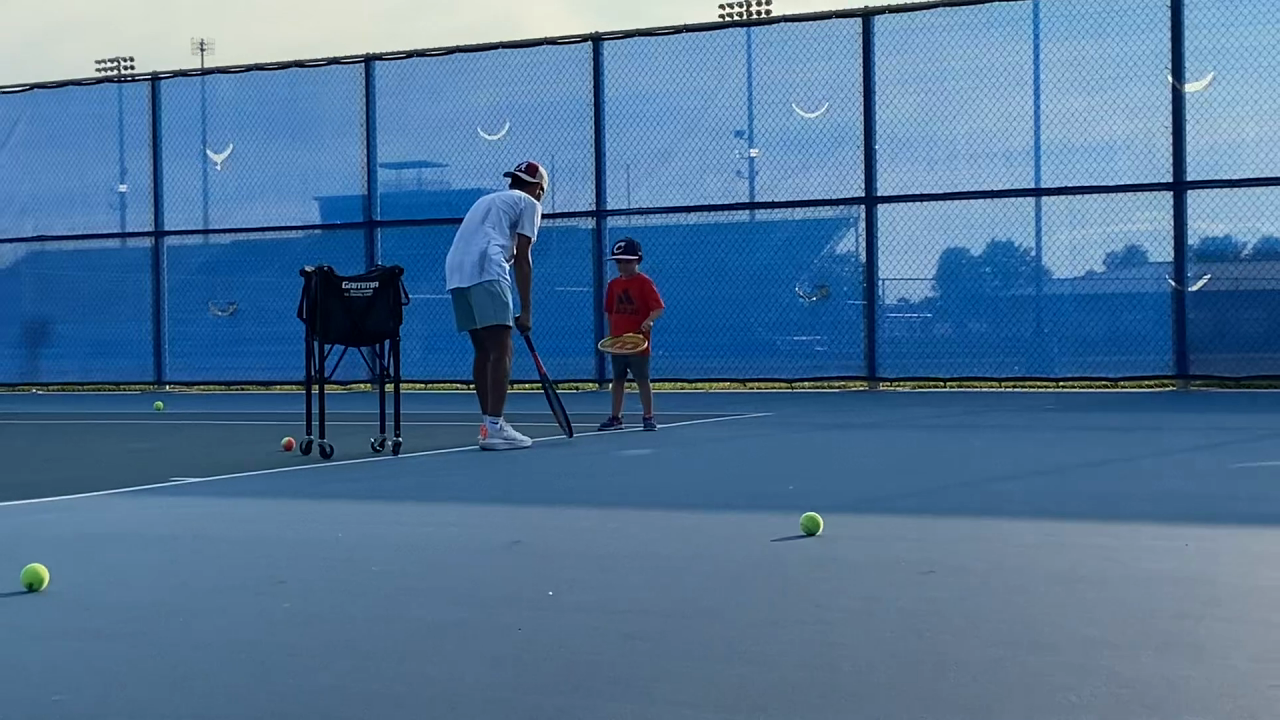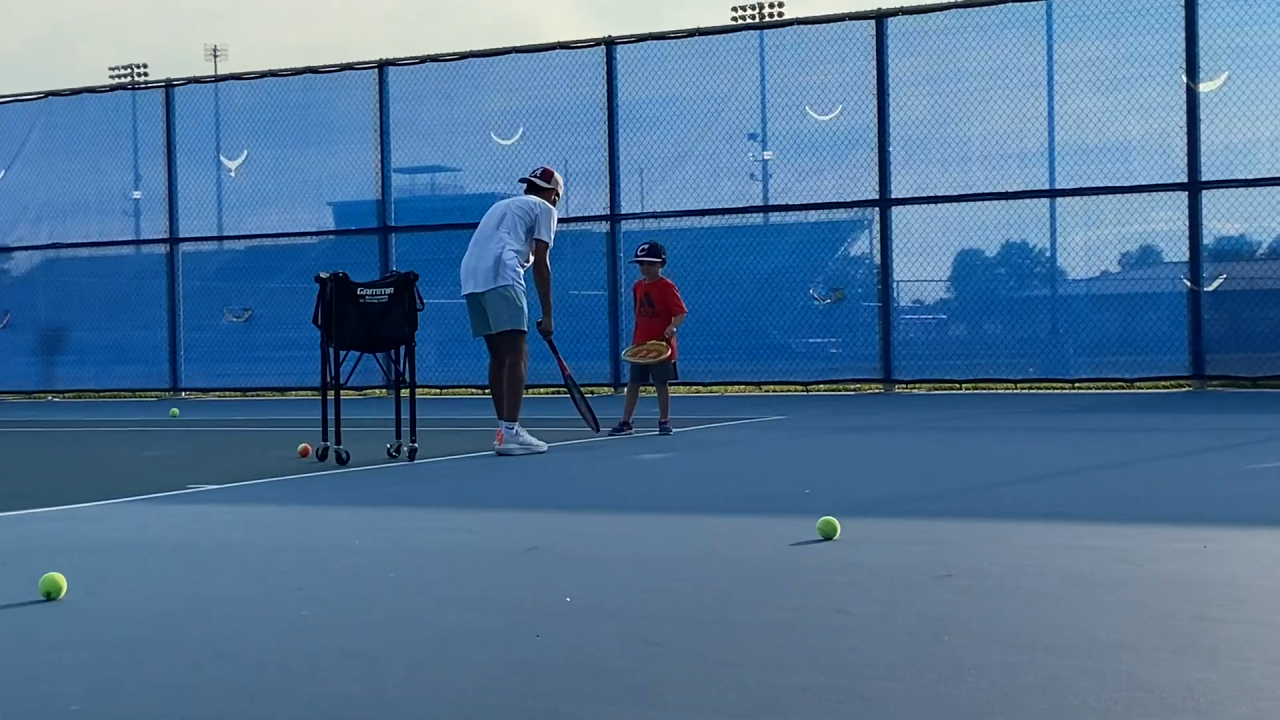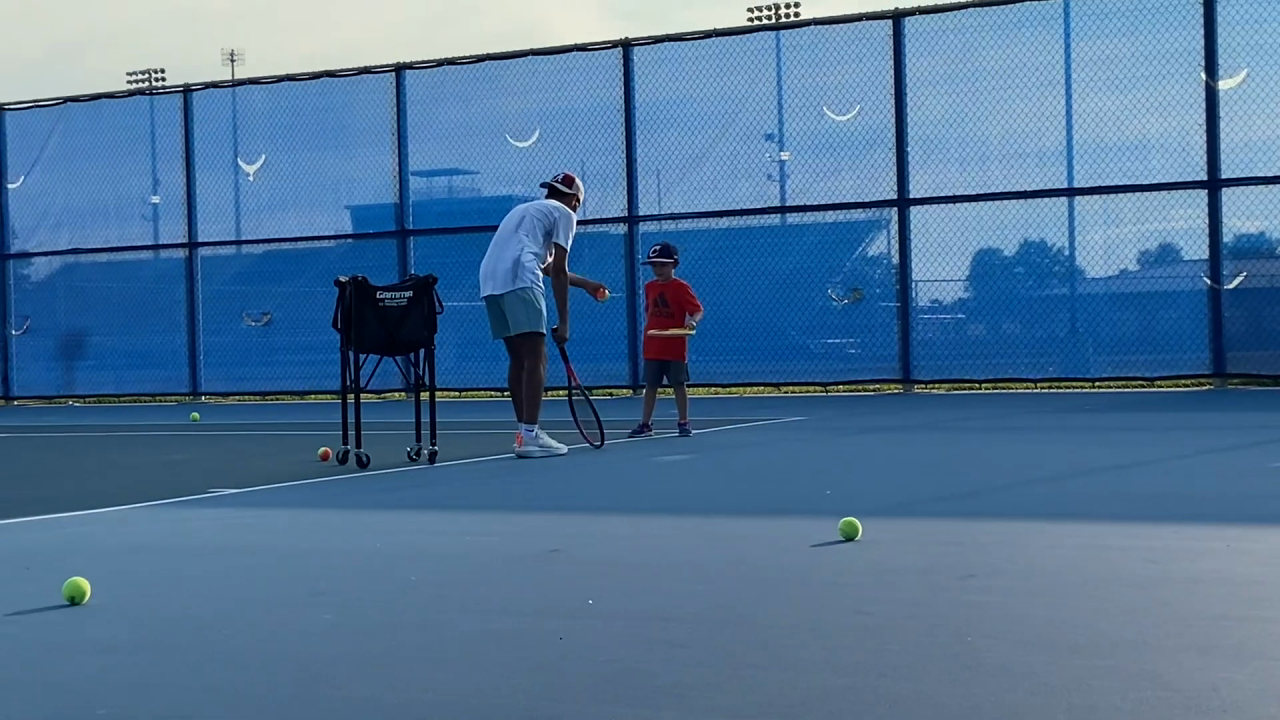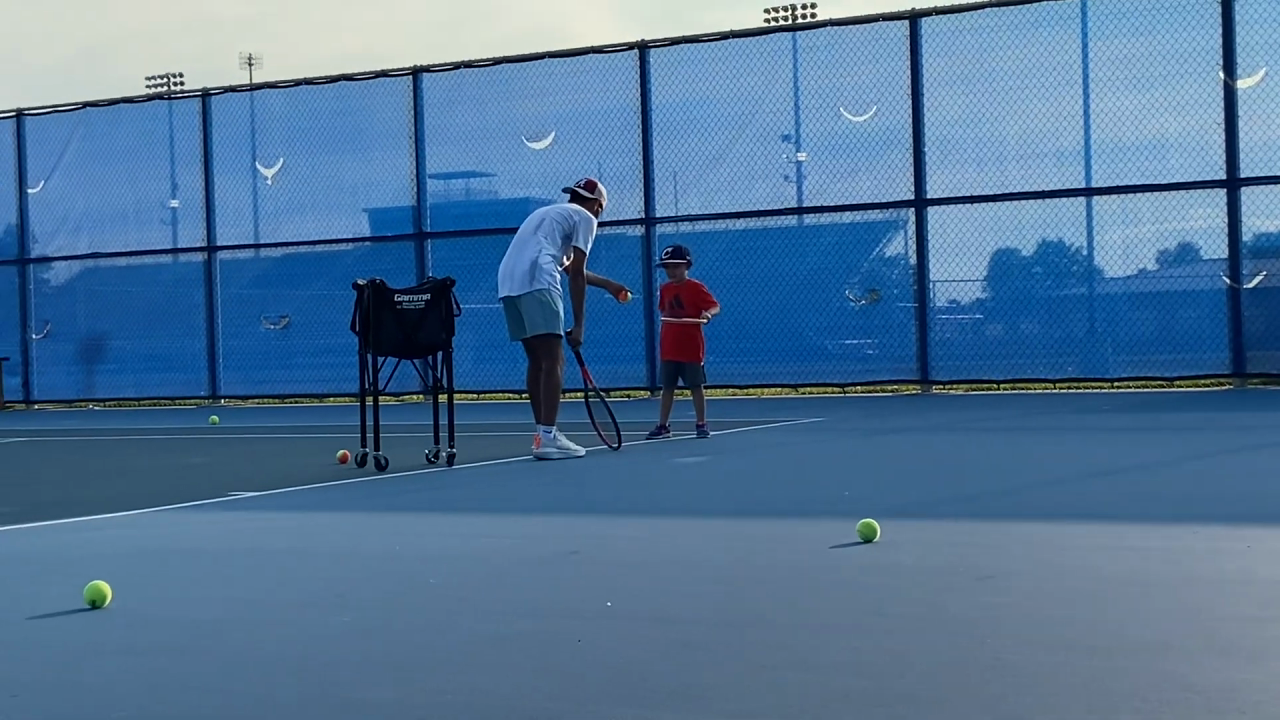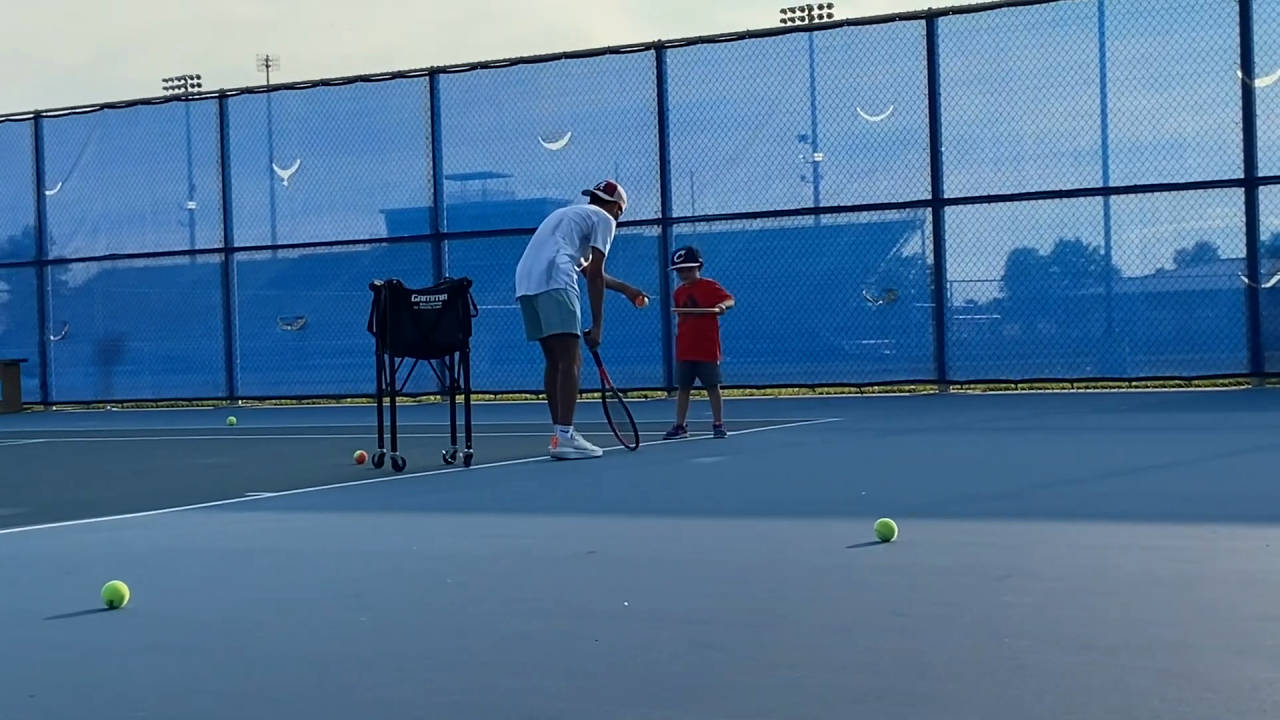
dt=0.4s
person 1, frame 1
left shoulder: (488, 200)
right shoulder: (529, 203)
right elbow: (522, 259)
right wrist: (526, 310)
left hip: (456, 273)
right hip: (486, 273)
left knee: (484, 351)
right knee: (501, 351)
left ankle: (489, 425)
right ankle: (494, 429)
person 1, frame 2
left shoulder: (504, 205)
right shoulder: (544, 209)
right elbow: (540, 264)
right wrist: (547, 314)
left hip: (471, 278)
right hip: (500, 279)
left knee: (499, 356)
right knee: (516, 356)
left ankle: (505, 431)
right ankle: (510, 434)
person 1, frame 3
left shoulder: (526, 209)
right shoulder: (564, 213)
left elbow: (545, 266)
right elbow: (558, 270)
left wrist: (585, 284)
right wrist: (564, 321)
left hip: (490, 280)
right hip: (519, 282)
left knee: (519, 359)
right knee: (535, 359)
left ankle: (524, 433)
right ankle: (530, 436)
person 1, frame 4
left shoulder: (549, 213)
right shoulder: (585, 217)
left elbow: (568, 268)
right elbow: (576, 275)
left wrist: (608, 285)
right wrist: (579, 325)
left hip: (509, 282)
right hip: (537, 284)
left knee: (537, 361)
right knee: (553, 360)
left ankle: (543, 435)
right ankle: (548, 438)
person 1, frame 5
left shoulder: (570, 214)
right shoulder: (604, 218)
left elbow: (587, 270)
right elbow: (594, 275)
left wrist: (626, 289)
right wrist: (597, 325)
left hip: (526, 282)
right hip: (553, 283)
left knee: (555, 361)
right knee: (570, 360)
left ankle: (560, 435)
right ankle: (565, 437)
person 2, frame 1
left shoulder: (645, 282)
right shoulder: (613, 284)
left elbow: (659, 308)
left wrist: (650, 320)
right wrist: (610, 336)
left knee: (642, 379)
right knee: (618, 379)
left ankle: (648, 417)
right ankle: (616, 417)
person 2, frame 2
left shoulder: (667, 287)
right shoulder: (638, 286)
left elbow: (681, 313)
left wrist: (673, 326)
right hip: (640, 346)
left knee: (661, 384)
right knee: (633, 383)
left ankle: (664, 422)
right ankle: (626, 422)
person 2, frame 3
left shoulder: (681, 287)
right shoulder: (649, 287)
left elbow: (698, 310)
left wrist: (693, 321)
right wrist: (649, 323)
left hip: (675, 347)
right hip: (652, 347)
left knee: (679, 385)
right knee: (650, 385)
left ankle: (684, 423)
right ankle: (645, 424)
person 2, frame 4
left shoulder: (696, 287)
right shoulder: (665, 289)
left elbow: (715, 306)
left wrist: (708, 313)
right wrist: (666, 324)
left hip: (691, 348)
right hip: (669, 349)
left knee: (696, 386)
right knee: (667, 387)
left ankle: (701, 424)
right ankle: (663, 426)
person 2, frame 5
left shoulder: (710, 285)
right shoulder: (679, 292)
left elbow: (730, 300)
left wrist: (723, 305)
right wrist: (683, 325)
left hip: (707, 348)
right hip: (685, 349)
left knee: (712, 386)
right knee: (683, 387)
left ankle: (718, 424)
right ankle: (680, 426)
